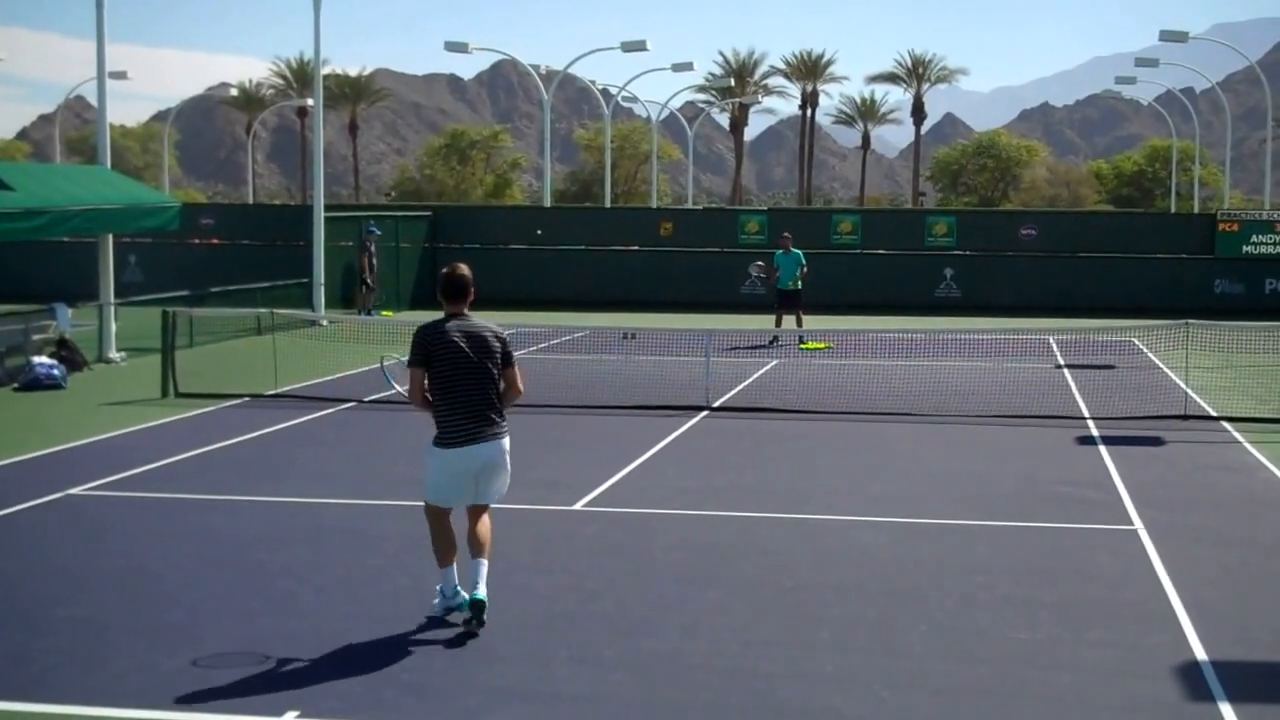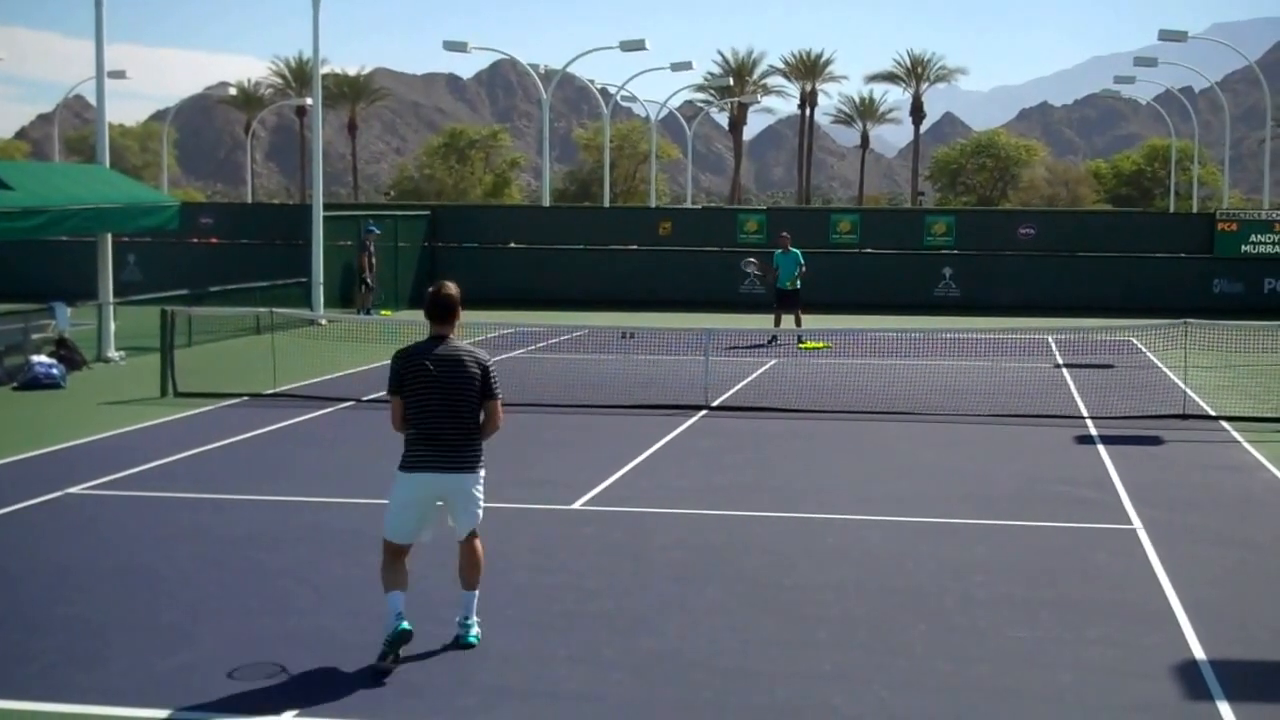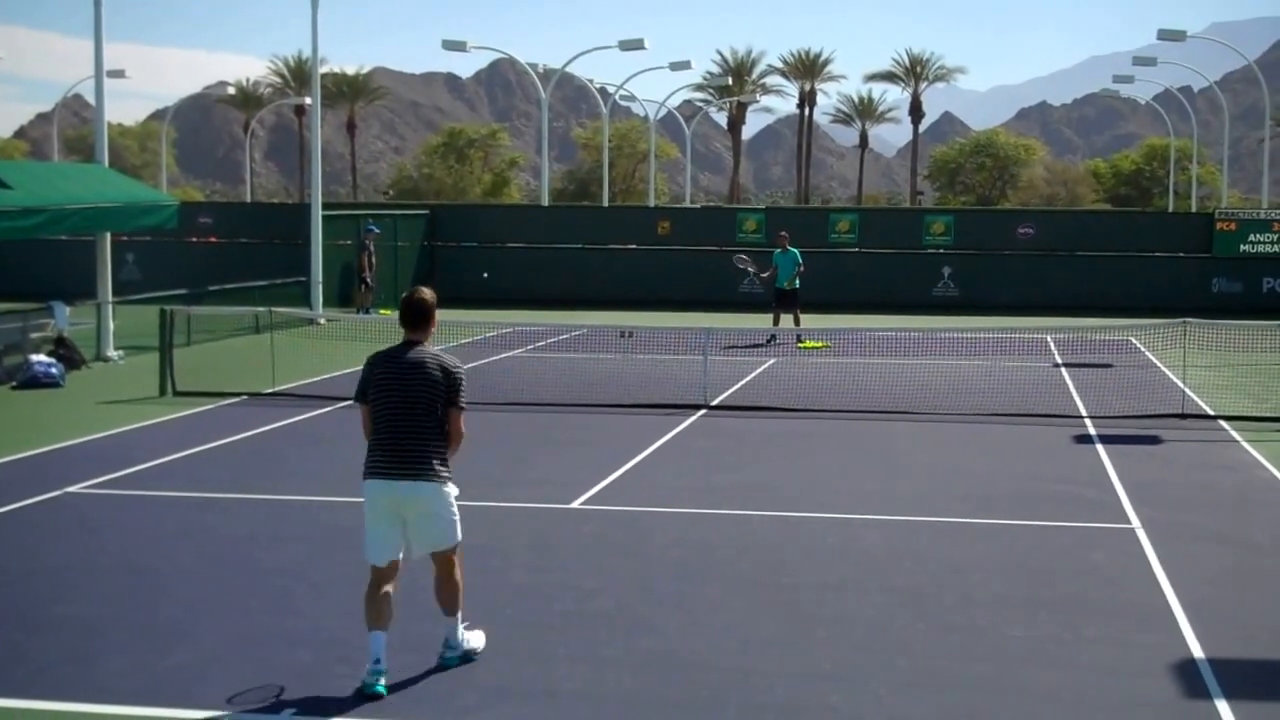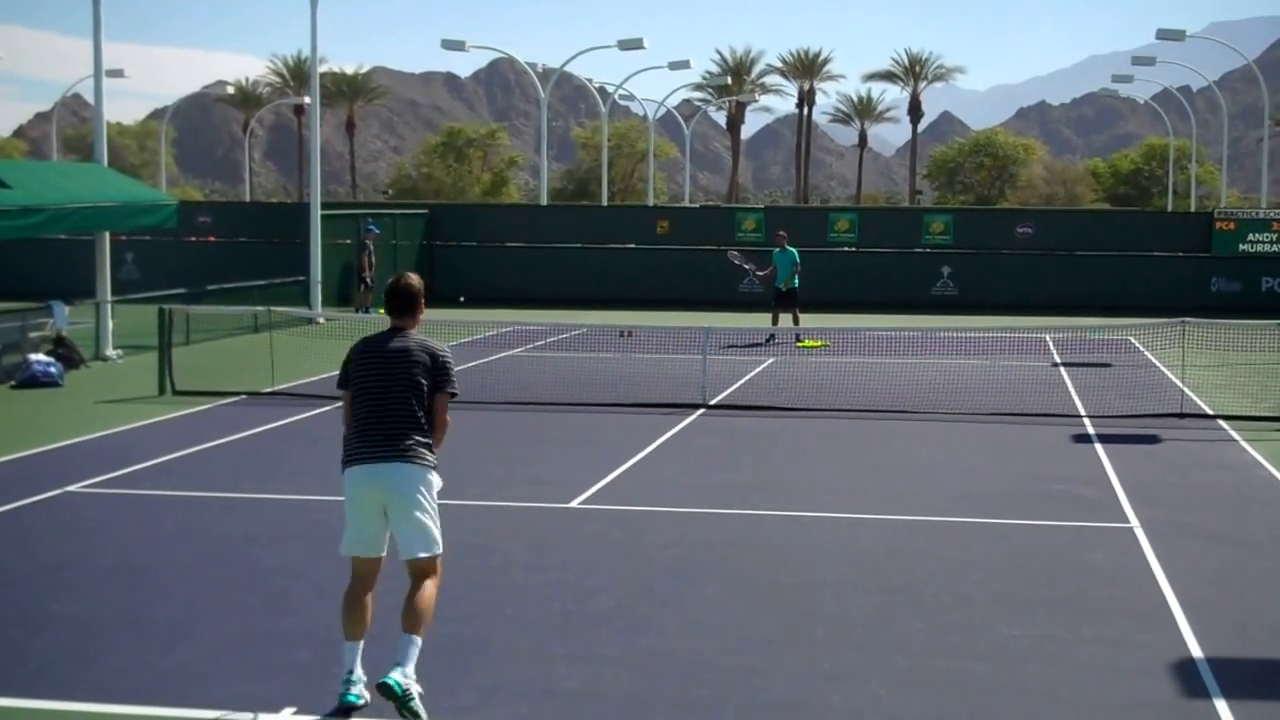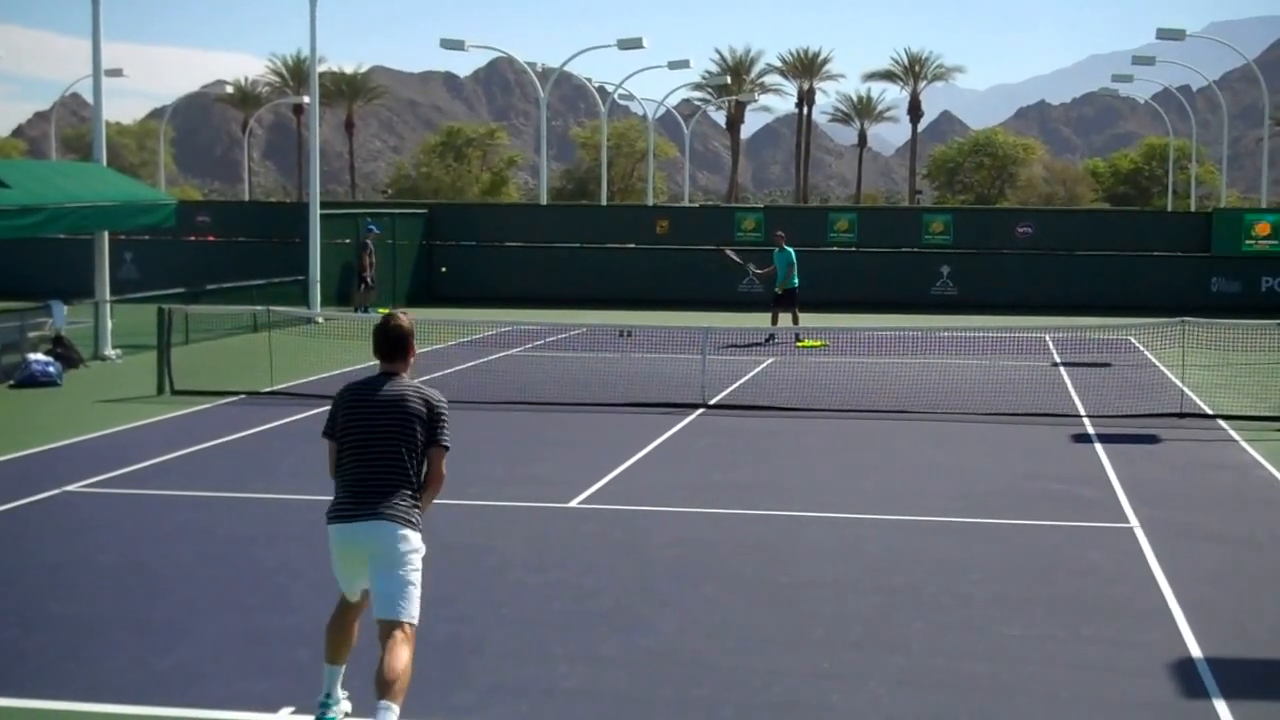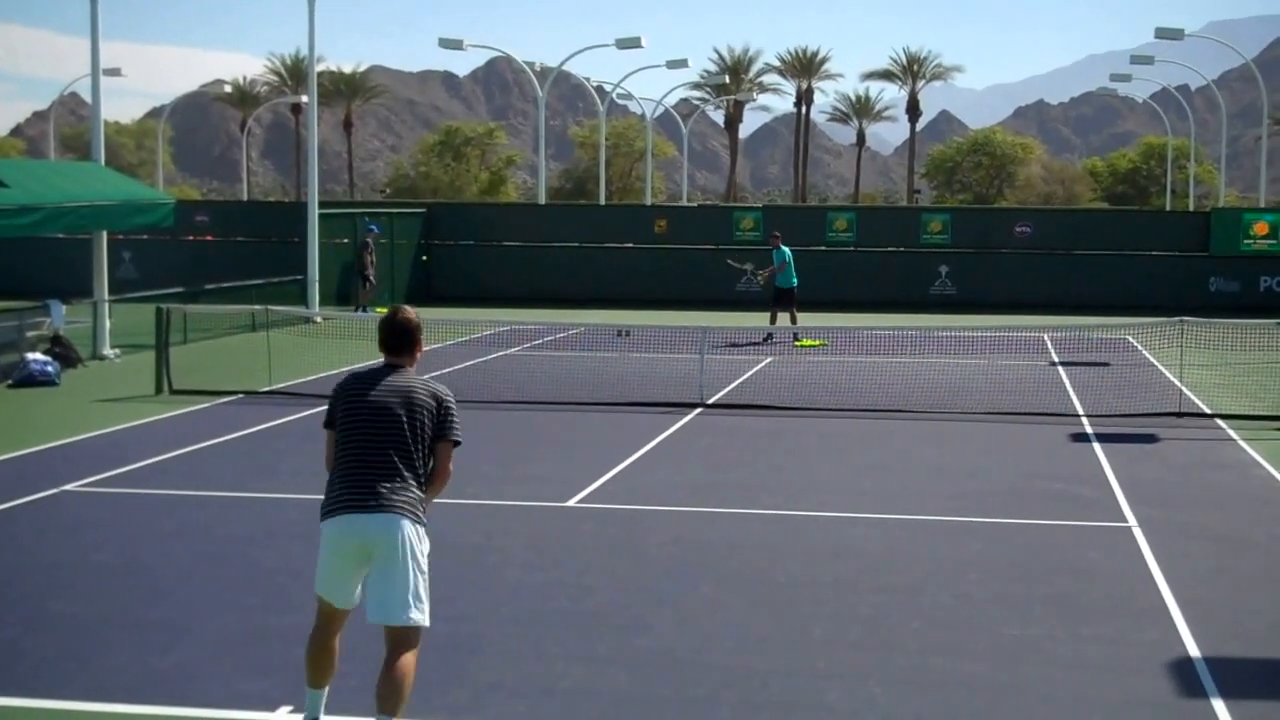
dt=0.2s
person 1, frame 1
left shoulder: (426, 334)
right shoulder: (495, 333)
left elbow: (416, 395)
right elbow: (515, 390)
left hip: (451, 442)
right hip: (495, 439)
left knee: (436, 513)
right knee: (479, 512)
left ankle: (451, 592)
right ankle: (478, 590)
person 1, frame 2
left shoulder: (405, 358)
right shoulder: (479, 359)
left elbow: (398, 421)
right elbow: (494, 422)
left hip: (416, 470)
right hip: (466, 470)
left knee: (394, 553)
right knee: (469, 540)
left ankle: (397, 620)
right ankle: (468, 621)
person 1, frame 3
left shoulder: (375, 364)
right shoulder: (449, 366)
left elbow: (367, 428)
right elbow: (456, 432)
left hip: (378, 480)
right hip: (428, 481)
left knee: (382, 576)
right knee: (446, 562)
left ankle: (376, 666)
right ankle: (456, 640)
person 1, frame 4
left shoulder: (359, 351)
right shoulder: (436, 353)
left elbow: (348, 416)
right elbow: (441, 419)
left hip: (359, 471)
right hip: (410, 471)
left knee: (363, 577)
right knee: (426, 574)
left ankle: (352, 679)
right ankle: (403, 673)
person 1, frame 5
left shoulder: (346, 395)
right shoulder: (431, 401)
left elbow: (334, 465)
right elbow: (436, 475)
left hip: (342, 523)
right hip: (394, 526)
left knee: (352, 603)
right knee: (398, 635)
person 1, frame 6
left shoulder: (347, 387)
right shoulder: (438, 396)
left elbow: (331, 460)
right elbow: (443, 471)
left hip: (340, 518)
right hip: (398, 522)
left knee: (328, 621)
right knee: (403, 642)
